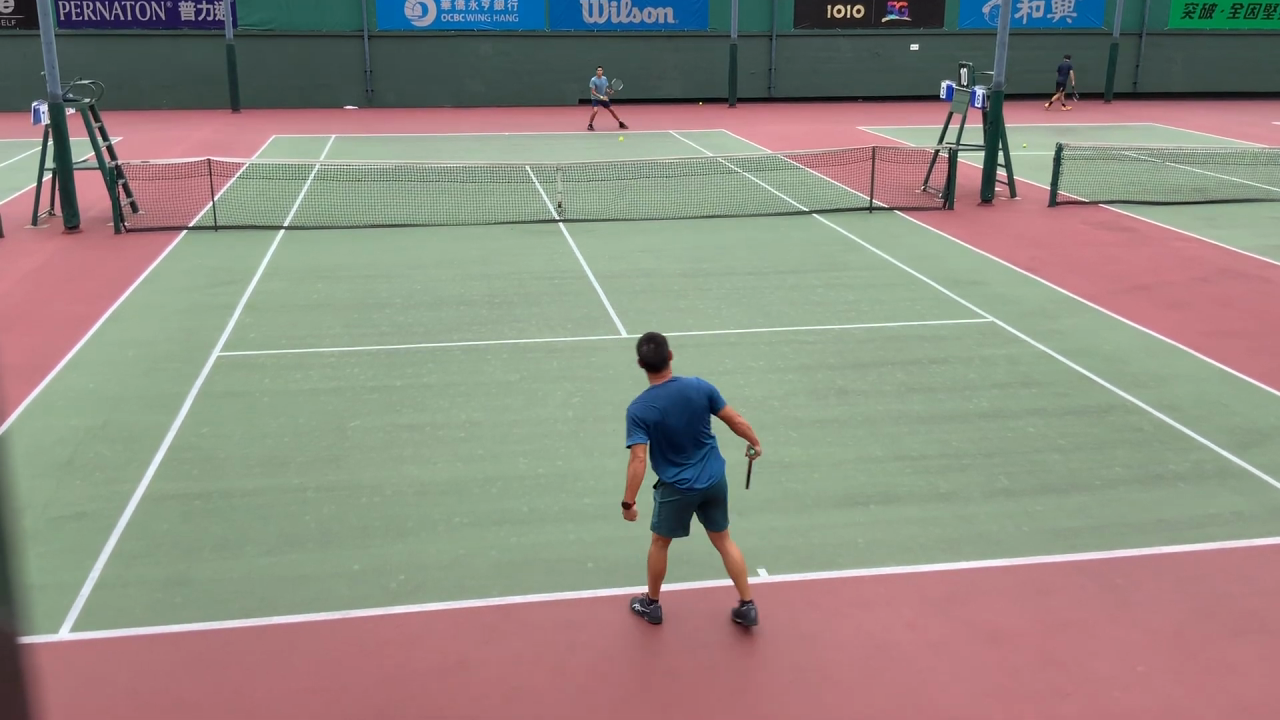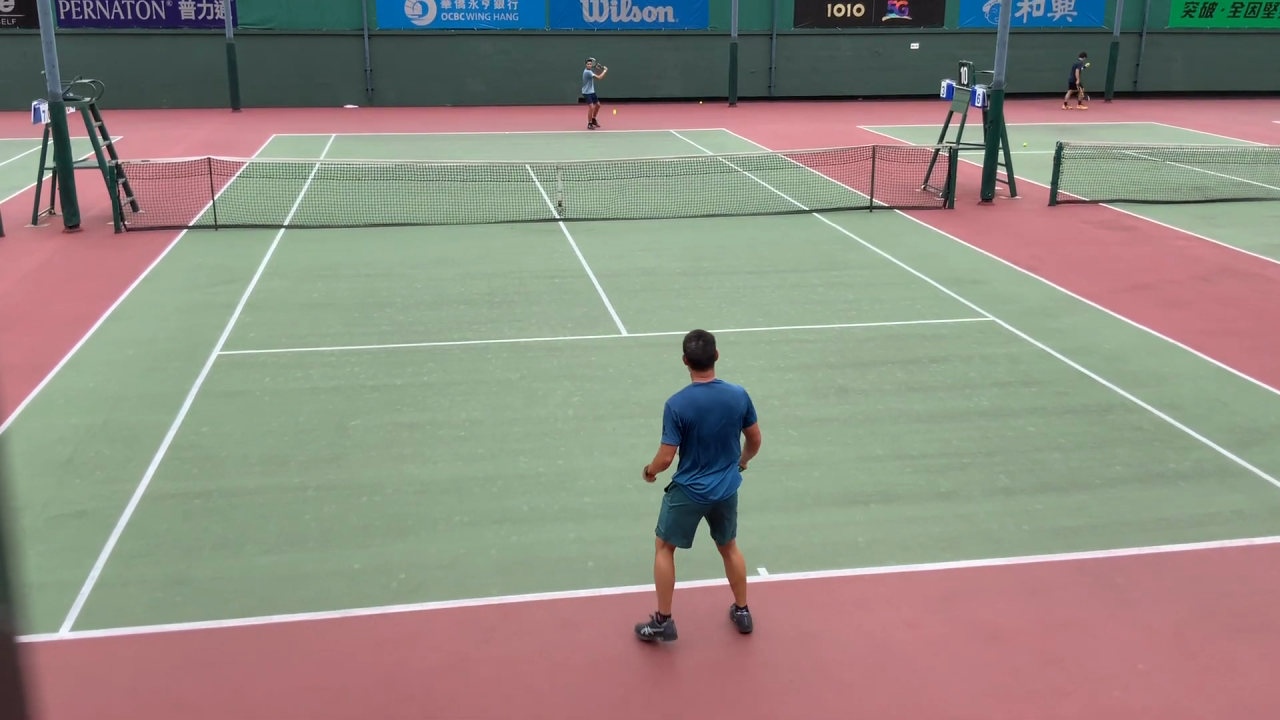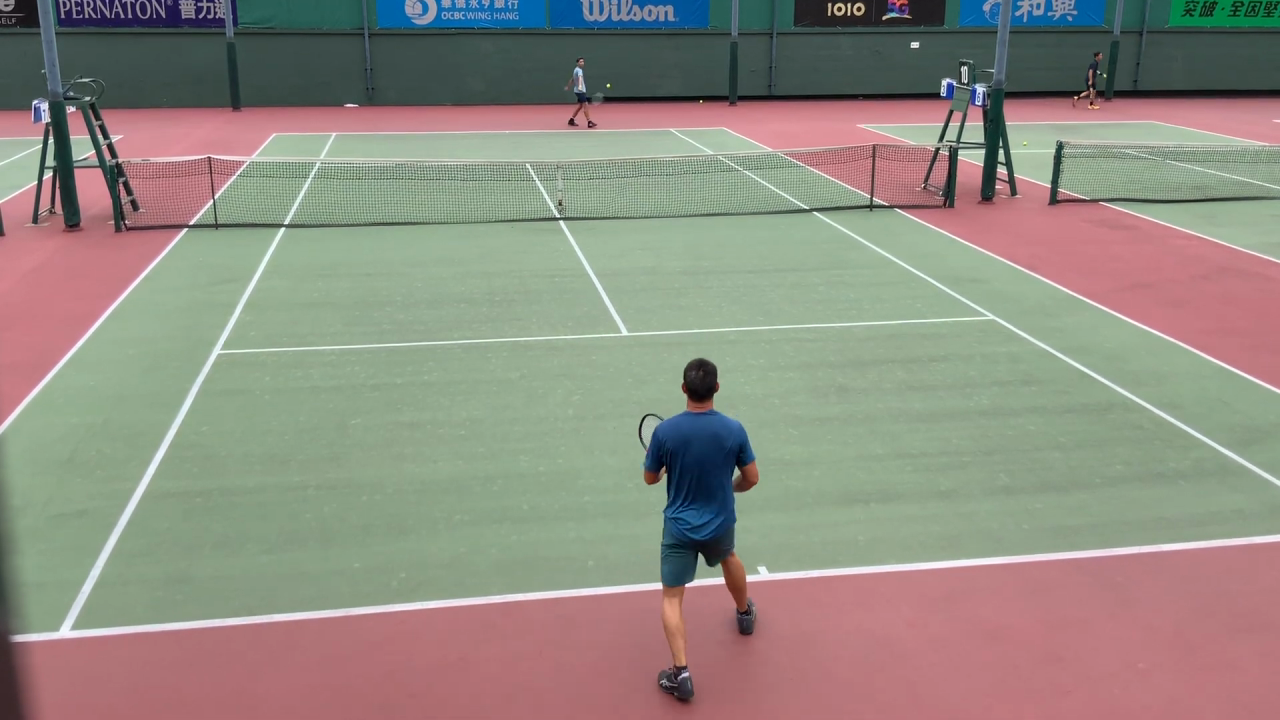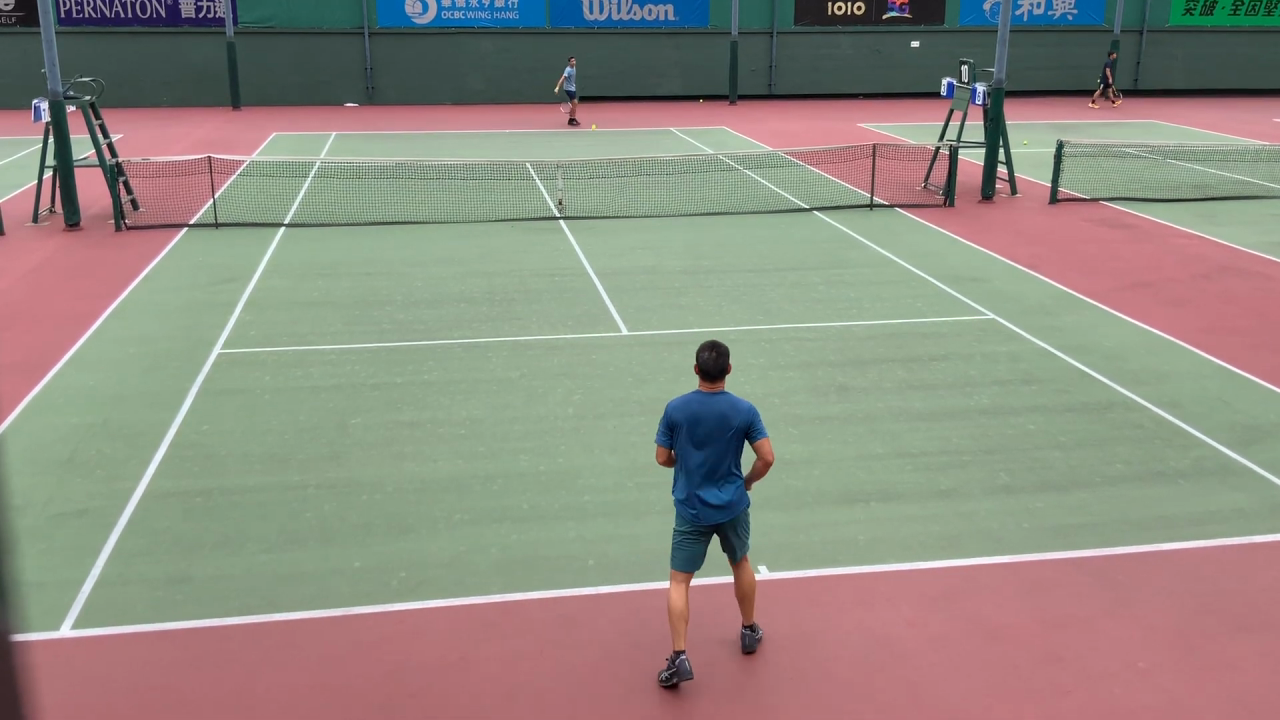
dt=0.3s
person 1, frame 1
left shoulder: (640, 409)
right shoulder: (700, 387)
left elbow: (638, 460)
right elbow: (735, 420)
left wrist: (628, 502)
right wrist: (754, 442)
left hip: (676, 487)
right hip: (714, 478)
left knee: (660, 542)
right knee: (722, 539)
left ankle: (651, 604)
right ankle: (747, 605)
person 1, frame 2
left shoulder: (677, 404)
right shoulder: (739, 395)
left elbow: (666, 457)
right elbow: (755, 439)
left wrist: (649, 471)
right wrist: (743, 460)
left hip: (688, 492)
right hip: (726, 489)
left knee: (664, 548)
right knee: (728, 548)
left ankle: (663, 620)
right ankle: (742, 611)
person 1, frame 3
left shoulder: (664, 431)
right shoulder: (734, 429)
left elbow: (650, 478)
right elbow: (751, 478)
left hip: (680, 526)
right hip: (719, 521)
left knee: (671, 598)
right knee: (728, 558)
left ankle: (680, 672)
right ankle: (744, 612)
person 1, frame 4
left shoulder: (675, 409)
right shoulder: (745, 410)
left elbow: (663, 458)
right elbow: (767, 457)
right wrist: (747, 481)
left hip: (691, 510)
right hip: (732, 506)
left knee: (679, 582)
right knee: (740, 564)
left ankle: (679, 657)
right ankle: (749, 631)
